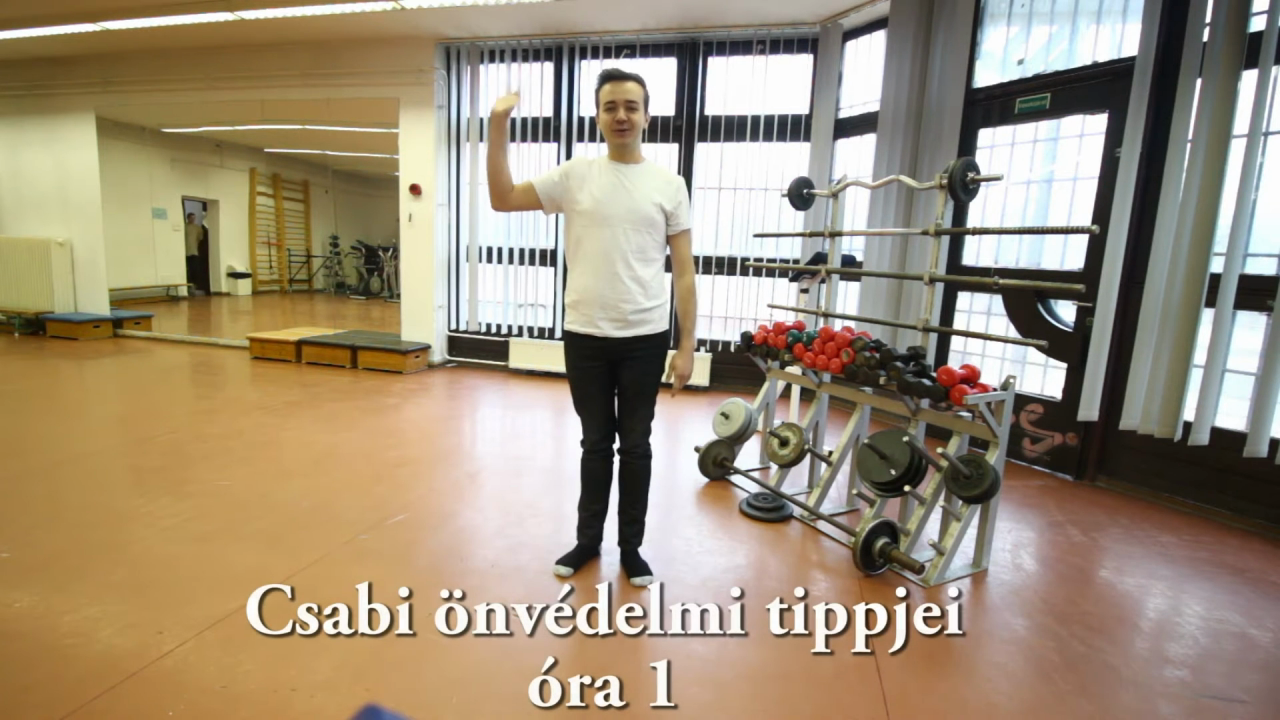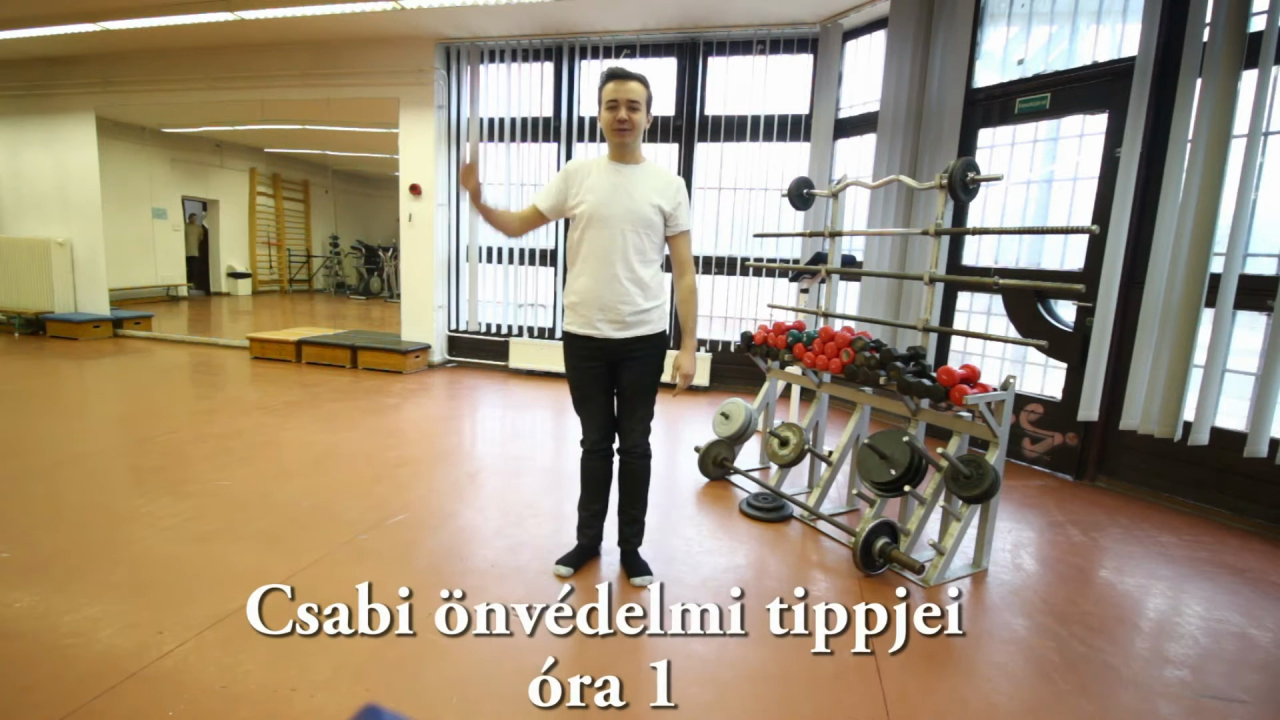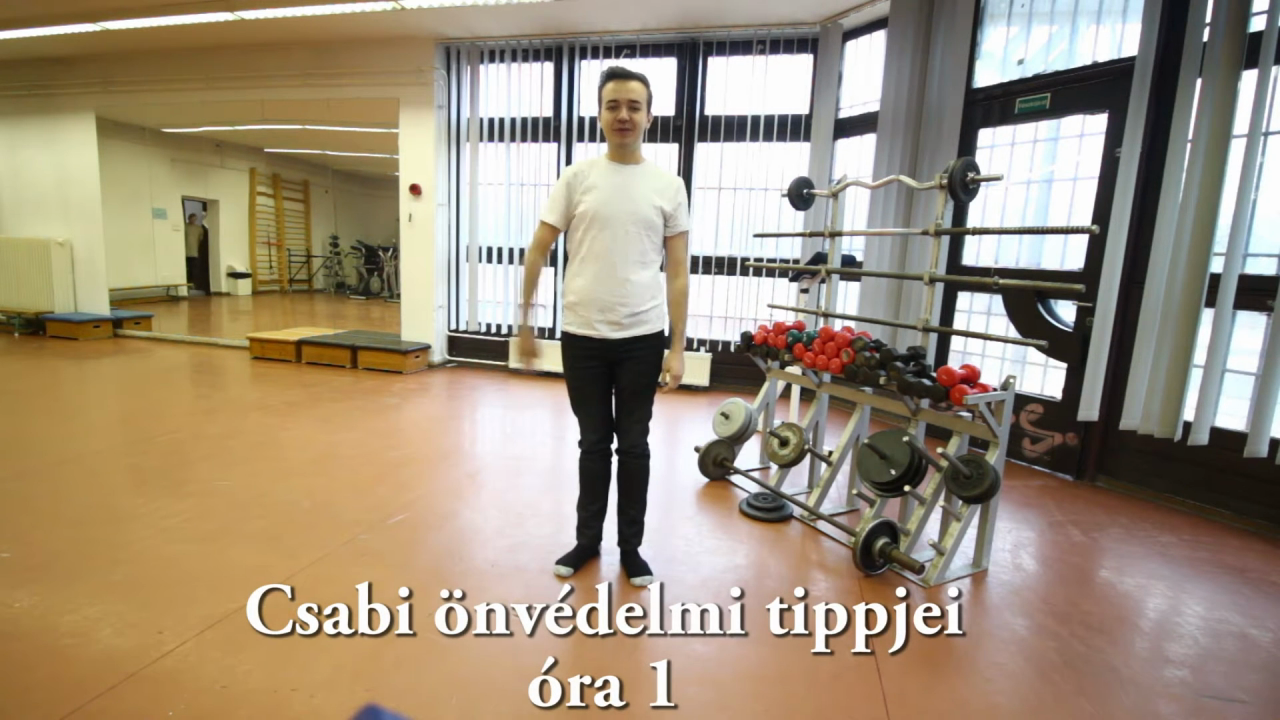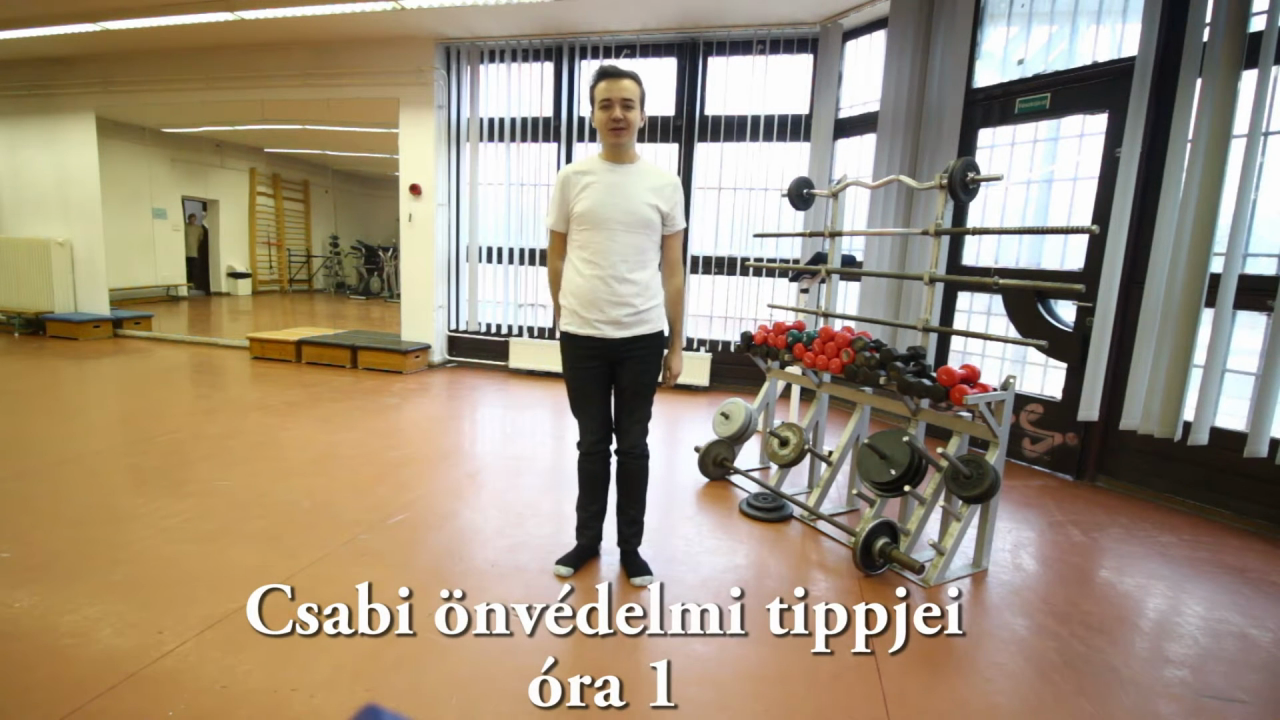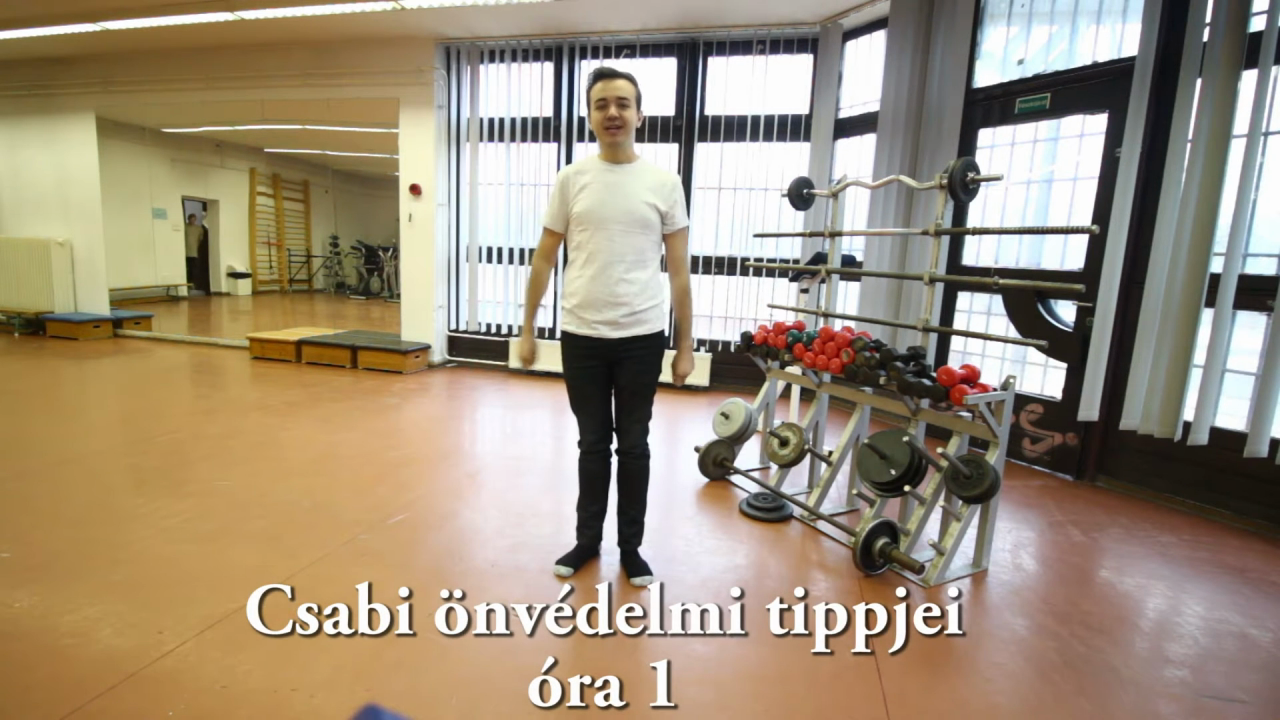
dt=0.2s
person 1, frame 1
left shoulder: (668, 184)
right shoulder: (575, 174)
left elbow: (682, 270)
right elbow: (503, 198)
left wrist: (686, 345)
right wrist: (497, 132)
left hip: (644, 338)
right hip: (585, 334)
left knee: (635, 445)
right knee: (595, 443)
left ankle: (631, 547)
right ankle: (588, 540)
person 1, frame 2
left shoulder: (669, 185)
right shoulder: (577, 176)
left elbow: (683, 270)
right elbow: (520, 225)
left wrist: (688, 345)
right wrist: (480, 202)
left hip: (643, 339)
right hip: (585, 336)
left knee: (635, 446)
right knee: (595, 443)
left ankle: (631, 547)
right ankle: (587, 540)
person 1, frame 3
left shoulder: (669, 186)
right shoulder: (577, 177)
left elbow: (675, 270)
right elbow: (539, 251)
left wrist: (676, 345)
right wrist: (526, 322)
left hip: (641, 338)
right hip: (584, 336)
left knee: (633, 445)
right knee: (592, 442)
left ankle: (630, 546)
right ankle: (587, 540)
person 1, frame 4
left shoulder: (665, 184)
right shoulder: (573, 179)
left elbow: (673, 270)
right elbow: (556, 259)
left wrist: (676, 345)
right wrist: (560, 322)
left hip: (642, 338)
right hip: (582, 337)
left knee: (632, 445)
right knee: (592, 443)
left ankle: (630, 547)
right ankle: (587, 540)
person 1, frame 5
left shoulder: (663, 183)
right shoulder: (571, 180)
left elbow: (678, 267)
right elbow: (544, 258)
left wrist: (686, 343)
right wrist: (527, 328)
left hip: (640, 337)
right hip: (582, 336)
left knee: (632, 444)
right knee: (593, 442)
left ankle: (631, 547)
right ankle: (587, 540)
